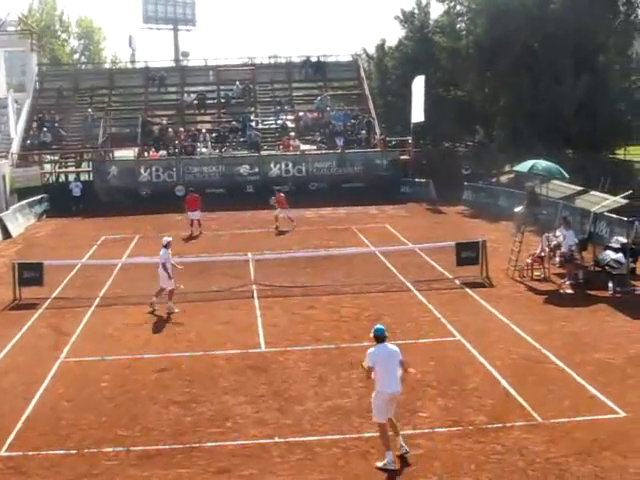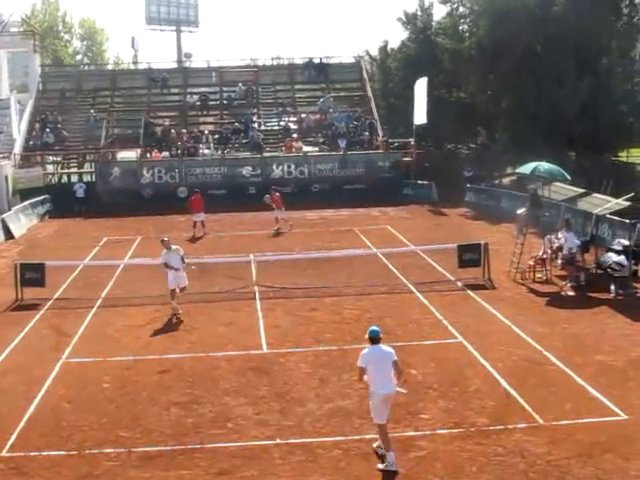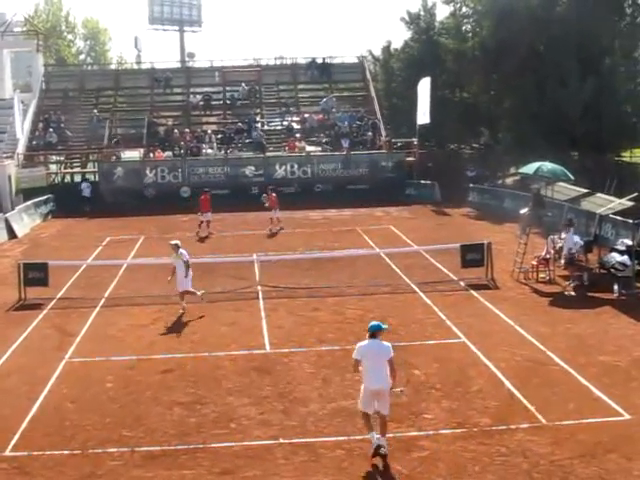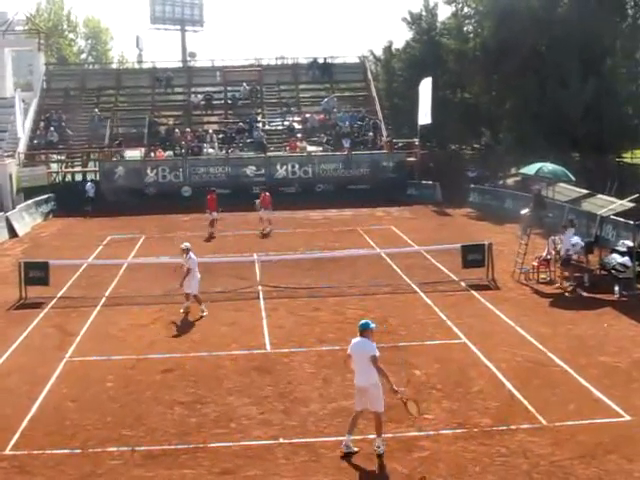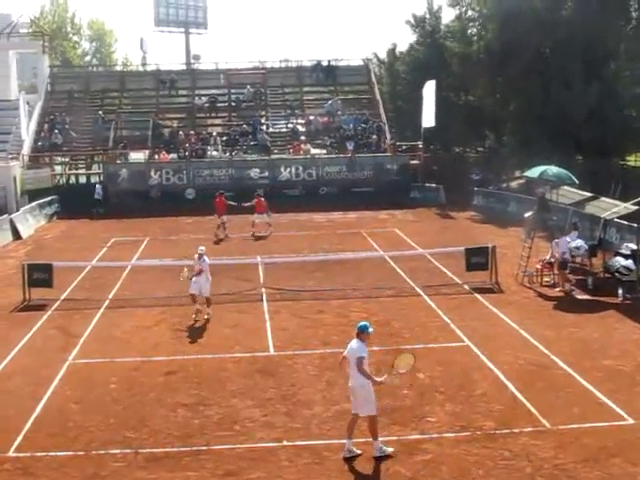
dt=0.3s
person 1, frame 1
left shoulder: (372, 352)
right shoulder: (395, 349)
left elbow: (368, 376)
right elbow: (405, 369)
left hip: (382, 392)
right hip: (396, 390)
left knee: (381, 426)
right knee: (389, 417)
left ankle: (390, 461)
right ankle: (402, 446)
person 1, frame 2
left shoulder: (365, 354)
right shoulder: (389, 351)
left elbow: (360, 377)
right elbow: (399, 371)
right wrist: (396, 383)
left hip: (377, 392)
right hip: (390, 391)
left knee: (382, 426)
right knee: (382, 421)
left ankle: (391, 461)
right ankle: (381, 446)
person 1, frame 3
left shoulder: (361, 346)
right shoulder: (386, 346)
left elbow: (355, 368)
right elbow: (392, 369)
right wrist: (393, 383)
left hip: (369, 386)
right hip: (384, 386)
left knee: (365, 413)
right knee: (383, 416)
left ankle: (374, 440)
right ankle: (382, 444)
person 1, frame 4
left shoulder: (354, 342)
right shoulder: (370, 346)
left elbow: (347, 361)
right elbow: (378, 367)
right wrist: (392, 385)
left hip: (359, 383)
right hip: (372, 383)
left knee: (358, 411)
right knee: (377, 414)
left ankle: (346, 444)
right ankle: (379, 445)
person 1, frame 5
left shoulder: (352, 344)
right shoulder: (360, 347)
left elbow: (342, 361)
right elbow: (360, 368)
right wrist: (373, 379)
left hip: (354, 384)
right hip: (362, 385)
left knee: (355, 415)
right knee: (372, 416)
left ankle: (348, 449)
right ankle: (378, 448)
